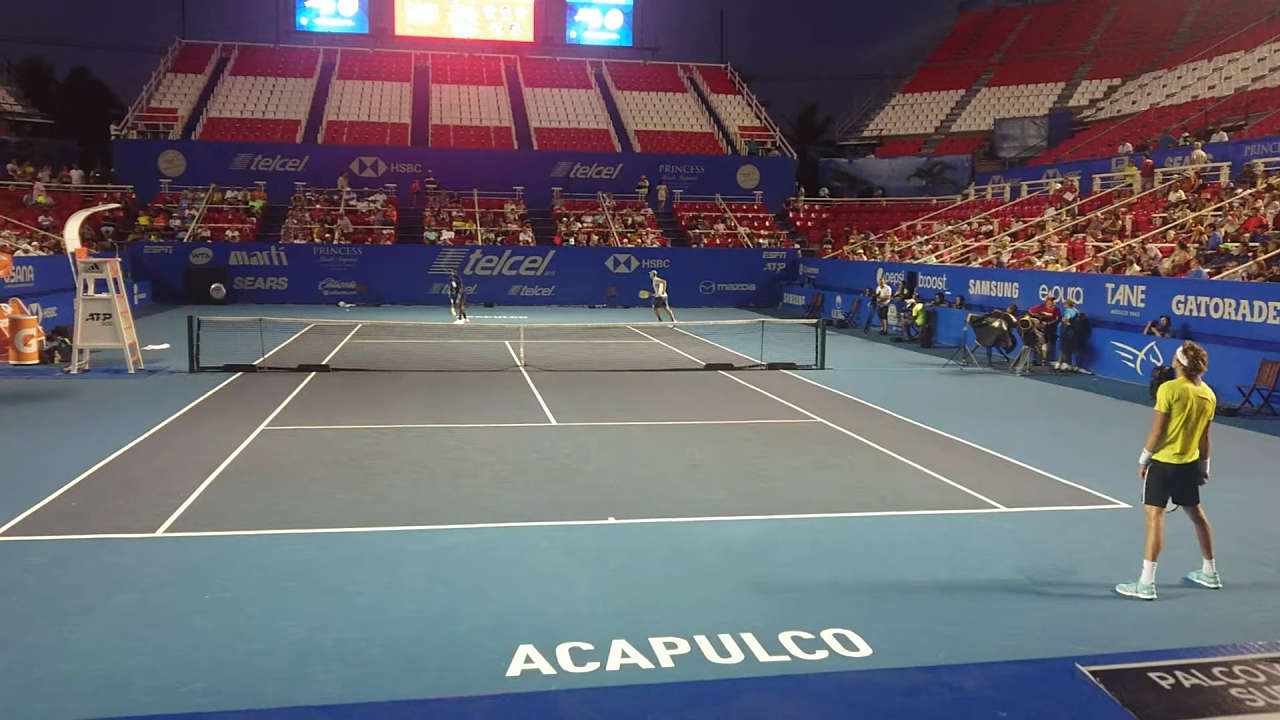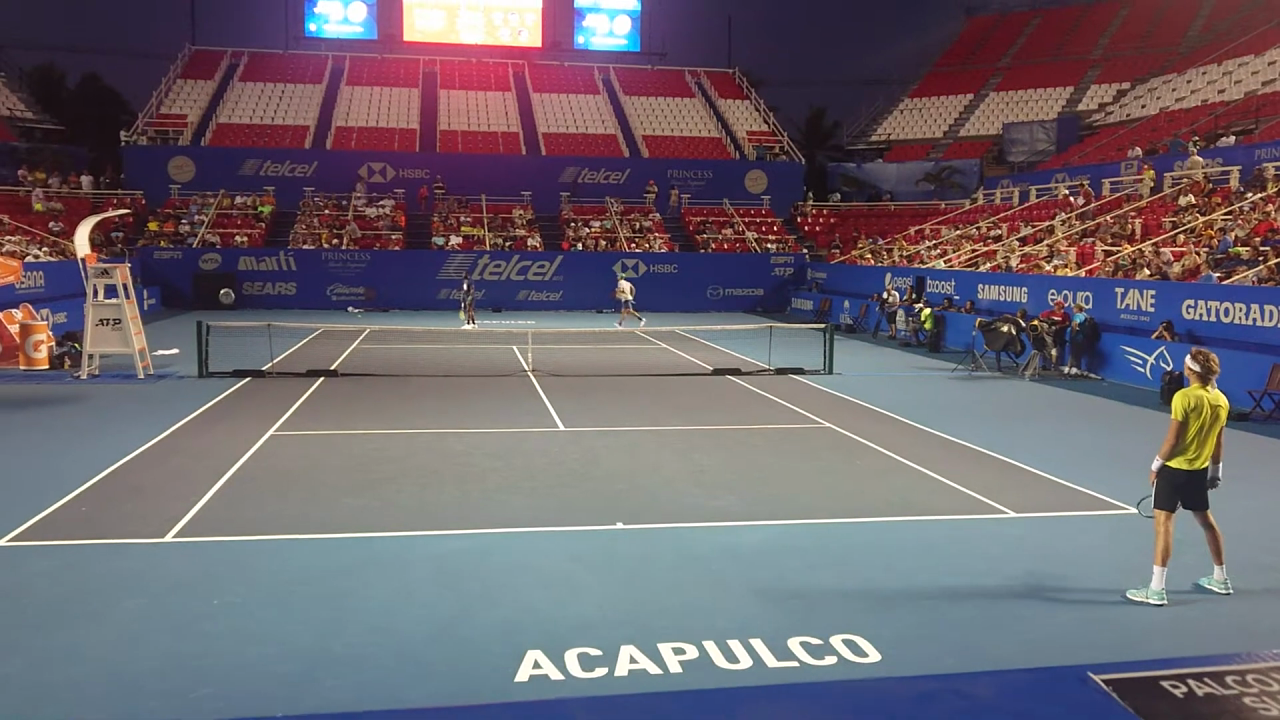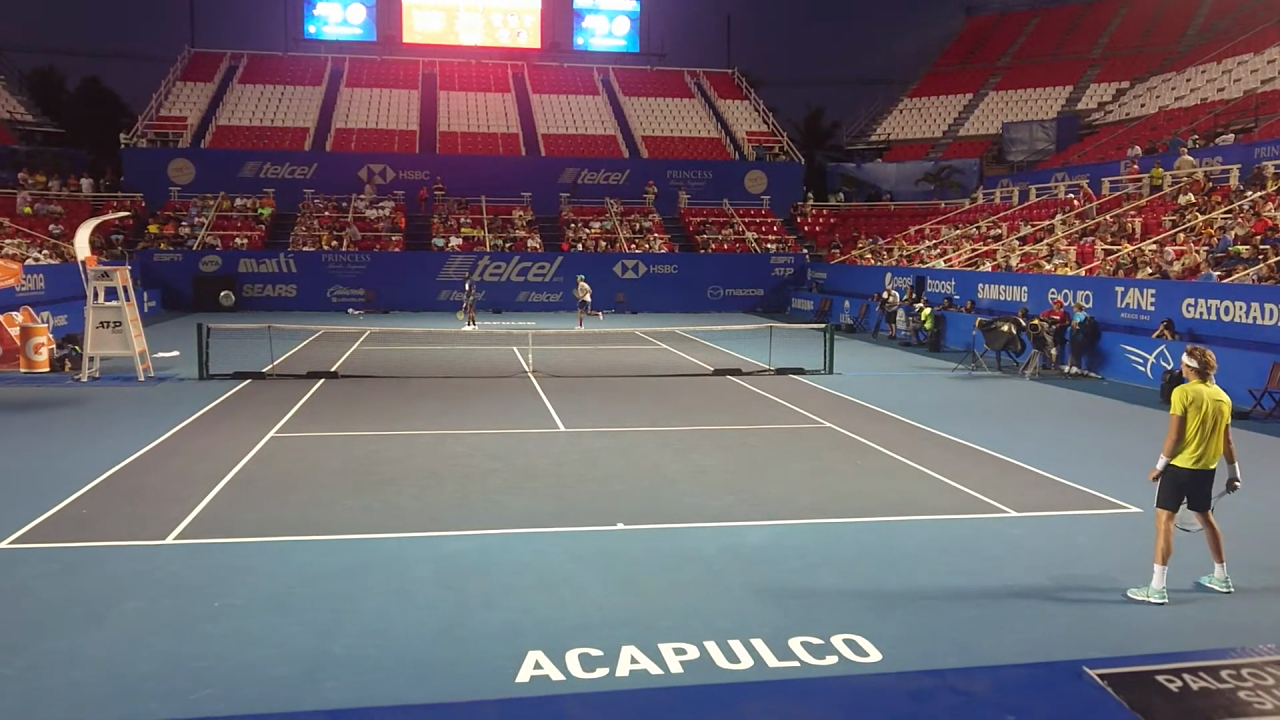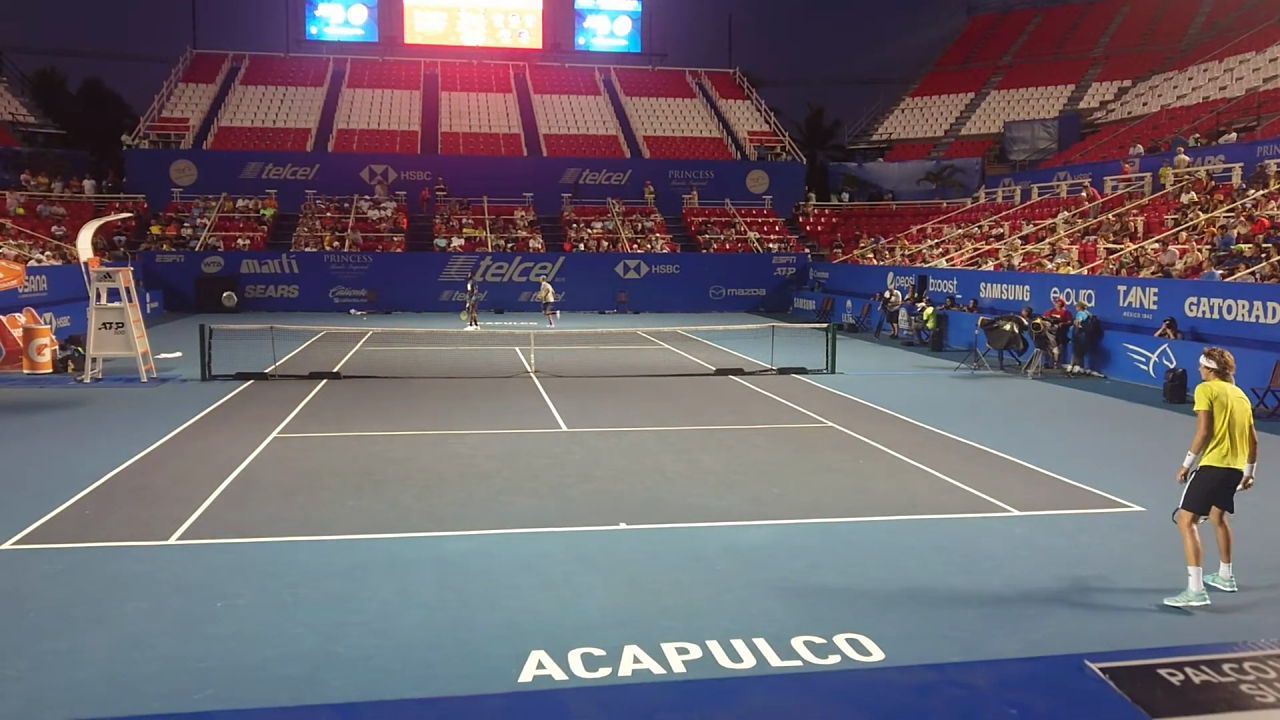
dt=0.5s
person 1, frame 1
left shoulder: (1169, 389)
right shoulder: (1208, 395)
left elbow: (1157, 431)
right elbow: (1205, 436)
left wrist: (1143, 459)
right wrist: (1204, 467)
left hip: (1163, 463)
right hip: (1189, 464)
left knee: (1154, 517)
right knee: (1196, 514)
left ankle: (1146, 583)
right ankle: (1210, 572)
person 1, frame 2
left shoulder: (1184, 397)
right shoulder: (1221, 400)
left elbow: (1172, 439)
right elbow: (1217, 442)
left wrist: (1155, 466)
right wrist: (1215, 473)
left hip: (1173, 468)
right hip: (1199, 470)
left knee: (1163, 522)
right knee: (1206, 520)
left ankle: (1157, 589)
right ankle: (1220, 578)
person 1, frame 3
left shoulder: (1183, 392)
right shoulder: (1223, 397)
left elbow: (1174, 436)
right elbow: (1227, 441)
left wrist: (1160, 465)
right wrist: (1234, 473)
left hip: (1180, 467)
right hip: (1206, 469)
left knee: (1164, 521)
right knee: (1206, 519)
left ankle: (1157, 588)
right ankle: (1221, 577)
person 1, frame 4
left shoulder: (1206, 389)
right shoulder: (1241, 396)
left elbow: (1203, 432)
right elbow: (1253, 440)
left wrist: (1187, 464)
right wrist: (1250, 471)
left hip: (1213, 465)
right hip: (1235, 468)
left knee: (1186, 521)
right knee: (1218, 518)
left ankle: (1196, 590)
right ankle: (1225, 576)
